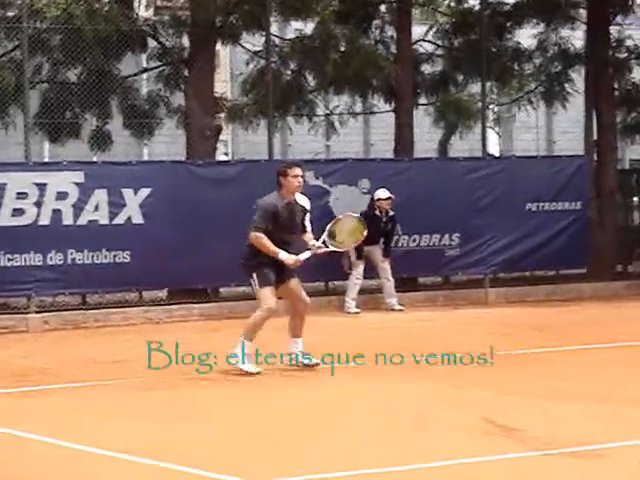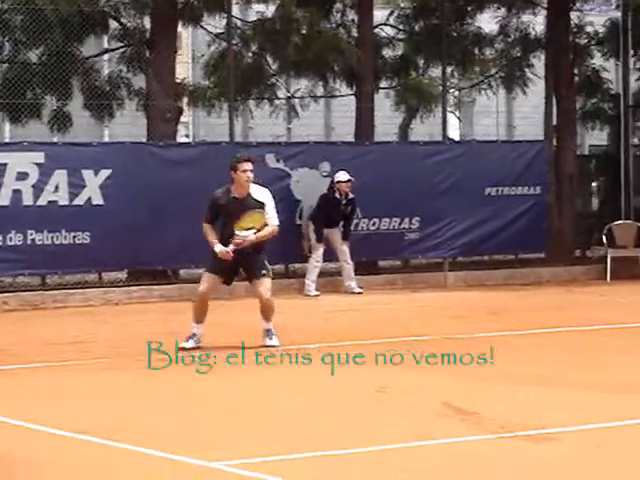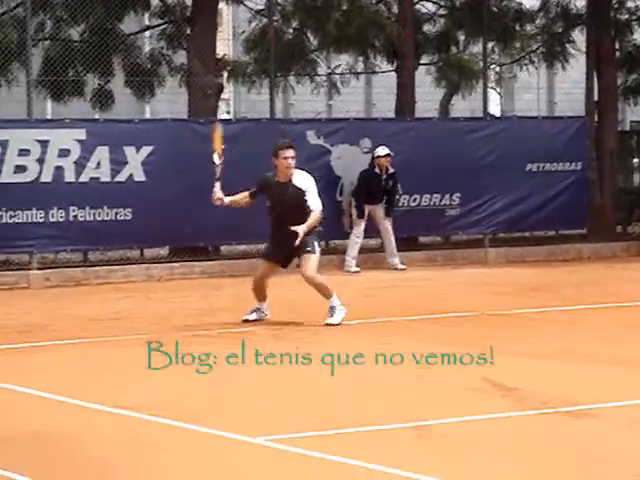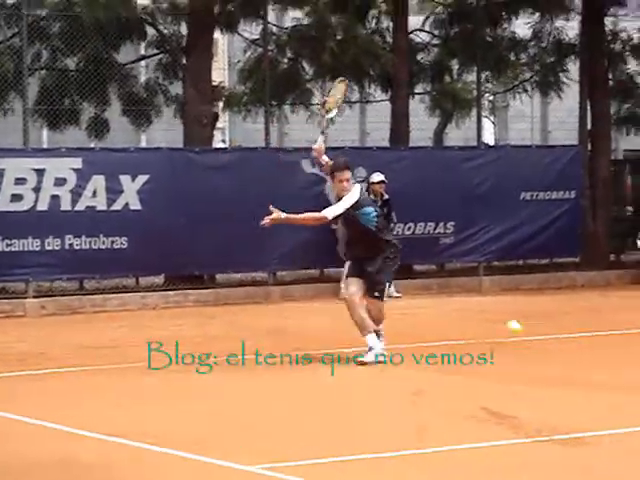
dt=0.5s
person 1, frame 1
left shoulder: (303, 203)
right shoulder: (269, 204)
left elbow: (304, 232)
right elbow: (255, 236)
left wrist: (311, 242)
right wrist: (282, 254)
left hip: (280, 262)
right hip: (259, 261)
left knee: (301, 302)
right knee: (268, 306)
left ankle: (297, 352)
right ankle: (242, 352)
person 1, frame 2
left shoulder: (262, 194)
right shoulder: (218, 197)
left elbow: (273, 227)
right elbow: (208, 224)
left wrist: (253, 237)
right wrist: (217, 246)
left hip: (253, 252)
right hip: (225, 252)
left knee: (266, 296)
right knee: (202, 292)
left ankle: (269, 330)
right ankle: (196, 333)
person 1, frame 3
left shoulder: (305, 180)
right shoulder: (267, 181)
left elbow: (317, 211)
right elbow: (249, 197)
left wrist: (305, 227)
right wrist: (226, 200)
left hip: (305, 232)
right hip: (279, 235)
left knee: (310, 274)
right knee: (258, 279)
left ankle: (336, 306)
right ankle: (261, 309)
person 1, frame 4
left shoulder: (355, 195)
right shoulder: (342, 190)
left elbow: (321, 218)
right elbow: (334, 170)
left wrist: (284, 217)
right wrist: (323, 159)
left hip: (382, 253)
right hip: (359, 254)
left knee: (374, 309)
right knee: (352, 299)
left ankle: (377, 333)
right ankle: (375, 346)
